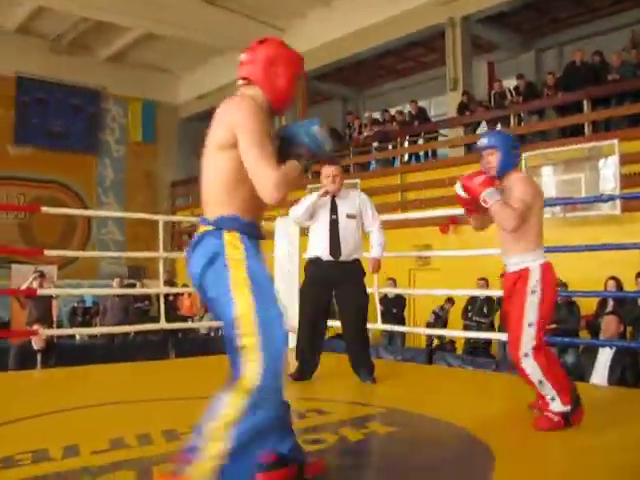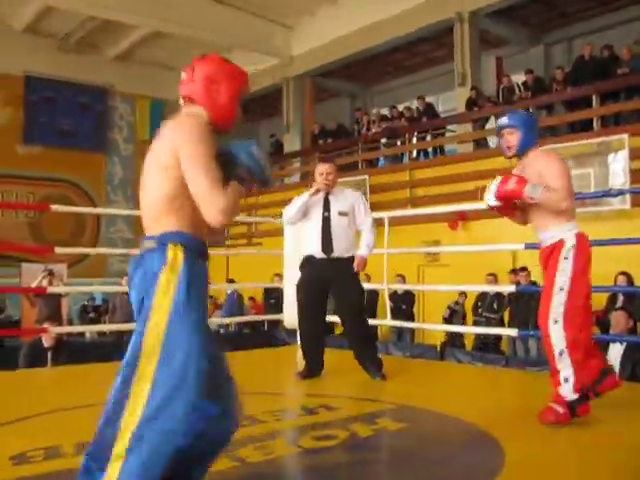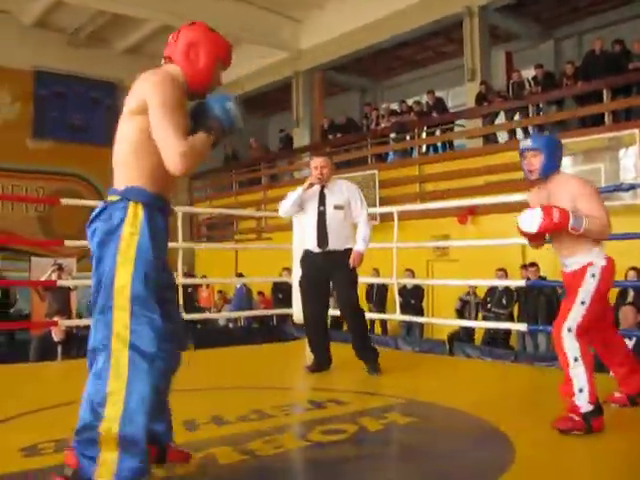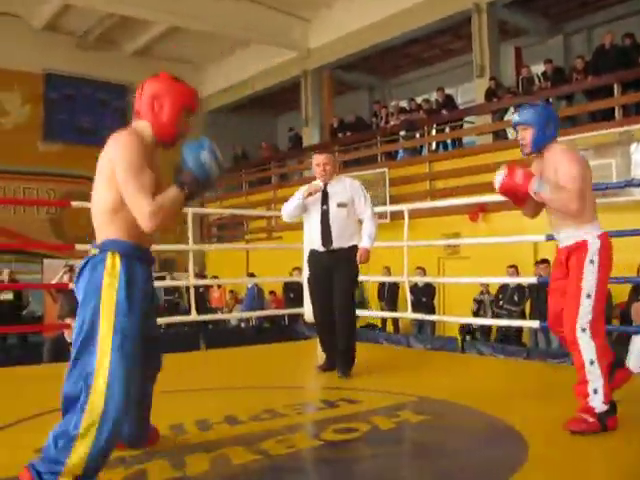
dt=0.2s
person 1, frame 1
left shoulder: (235, 113)
right shoulder: (246, 110)
right elbow: (272, 192)
left wrist: (287, 157)
right wrist: (301, 158)
left hip: (227, 249)
right hip: (230, 249)
left knee: (257, 361)
right knee: (263, 371)
person 1, frame 2
left shoulder: (174, 133)
right shoulder: (189, 129)
right elbow: (216, 214)
left wrist: (226, 177)
right wrist: (241, 179)
left hip: (173, 266)
right hip: (172, 267)
left knee: (212, 393)
right knee: (162, 397)
person 1, frame 3
left shoulder: (158, 92)
right shoulder: (160, 81)
right elbow: (177, 161)
left wrist: (197, 131)
right wrist: (211, 132)
left hip: (140, 221)
right hip: (132, 220)
left knee: (163, 339)
right knee: (131, 346)
left ankle: (148, 440)
person 1, frame 4
left shoulder: (135, 150)
right shoulder: (128, 144)
right elbow: (149, 219)
left wrist: (183, 188)
right wrist: (188, 183)
left hip: (129, 267)
right hip: (115, 269)
left knee: (142, 360)
right knee: (106, 383)
left ankle: (130, 427)
person 2, frame 1
left shoulder: (520, 183)
right shoulder: (499, 186)
left elbow: (511, 223)
right elbow: (479, 224)
left wrist: (487, 192)
right wrist: (470, 201)
left hip: (532, 273)
right hip: (515, 274)
left knee: (526, 350)
right knee: (522, 347)
left ankle: (563, 408)
right ankle: (554, 395)
person 2, frame 2
left shoulder: (546, 160)
right shoulder: (520, 170)
left elbow: (564, 201)
right elbow: (524, 218)
left wrist: (524, 188)
right wrist: (506, 204)
left hip: (568, 246)
right hip: (552, 249)
left knee: (554, 320)
right knee: (569, 319)
left ankle: (570, 397)
right ankle: (597, 374)
person 2, frame 3
left shoulder: (575, 185)
right shoulder: (537, 195)
left elbow: (604, 227)
right elbow: (540, 241)
left wrist: (566, 220)
right wrist: (533, 230)
left hip: (593, 268)
right hip: (573, 273)
left knee: (567, 332)
right knee: (602, 335)
left ankle: (586, 410)
person 2, frame 4
left shoulder: (564, 155)
right shoulder: (538, 164)
left elbow: (574, 204)
right elbow: (532, 211)
left wrist: (530, 184)
right wrist: (516, 193)
left hip: (588, 247)
right hip: (567, 250)
left knee: (581, 326)
right knee: (560, 320)
left ankle: (600, 408)
right ankle: (607, 369)
person 3, frame 1
left shoulder: (358, 198)
right shoulder: (312, 200)
left elbow: (374, 228)
right elbow: (295, 216)
left wrist: (376, 254)
right wrist: (318, 195)
left hip: (348, 267)
right hip: (318, 266)
left knee: (354, 320)
right knee: (310, 318)
left ankle: (364, 369)
right ankle: (305, 367)
person 3, frame 2
left shoulder: (353, 197)
right shoulder: (307, 199)
left elbow: (367, 227)
right elbow: (288, 218)
left wrist: (363, 253)
right wrist: (310, 194)
left hip: (344, 264)
right hip: (313, 264)
left knee: (353, 316)
right knee: (309, 317)
left ankle: (371, 364)
right ankle: (312, 365)
person 3, frame 3
left shoulder: (348, 189)
right shoulder: (304, 193)
left elbow: (363, 220)
right elbow: (284, 211)
left wrist: (359, 248)
right wrist: (304, 189)
left hip: (341, 257)
right hip: (312, 258)
left knee: (350, 307)
right knee: (313, 312)
left ankle: (368, 356)
right ankle: (321, 358)
person 3, frame 4
left shoulder: (351, 186)
right shoulder: (306, 192)
left elbow: (368, 216)
right elbow: (287, 215)
left wrist: (365, 245)
right wrist: (303, 195)
left hip: (345, 255)
right hip: (318, 257)
left knee: (343, 306)
right knee: (322, 310)
left ankle: (345, 360)
right ankle: (333, 356)
